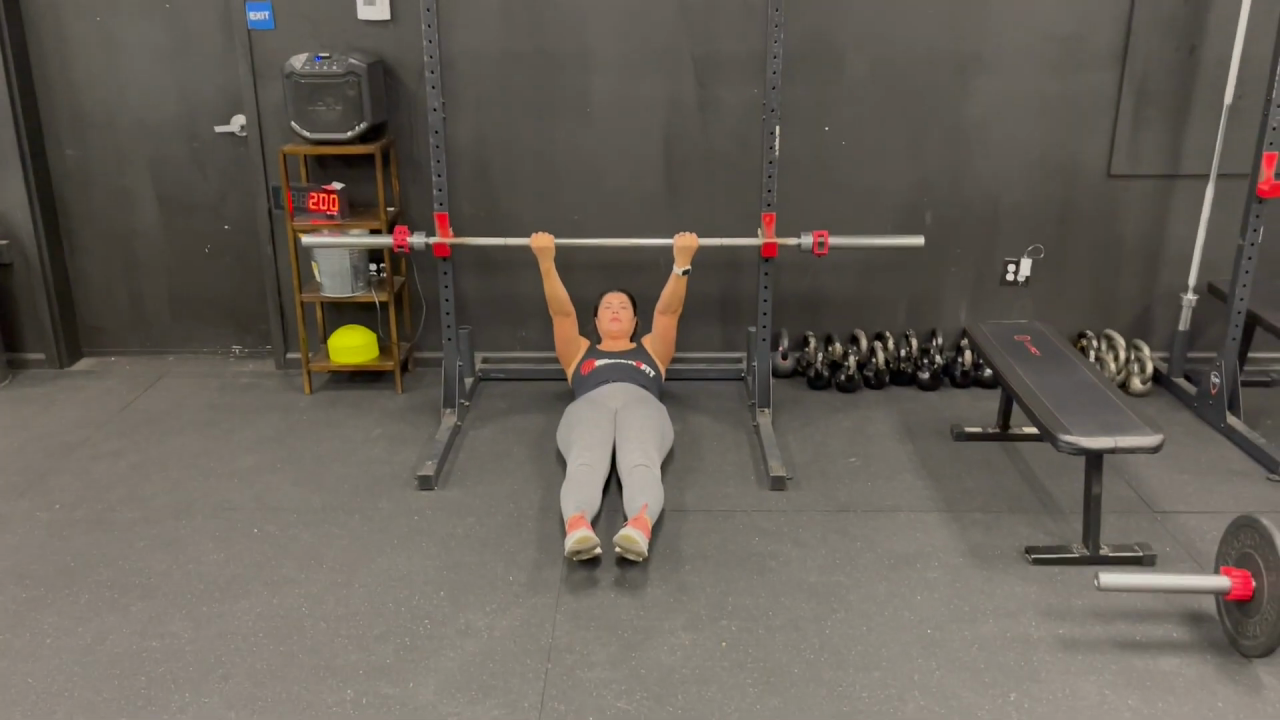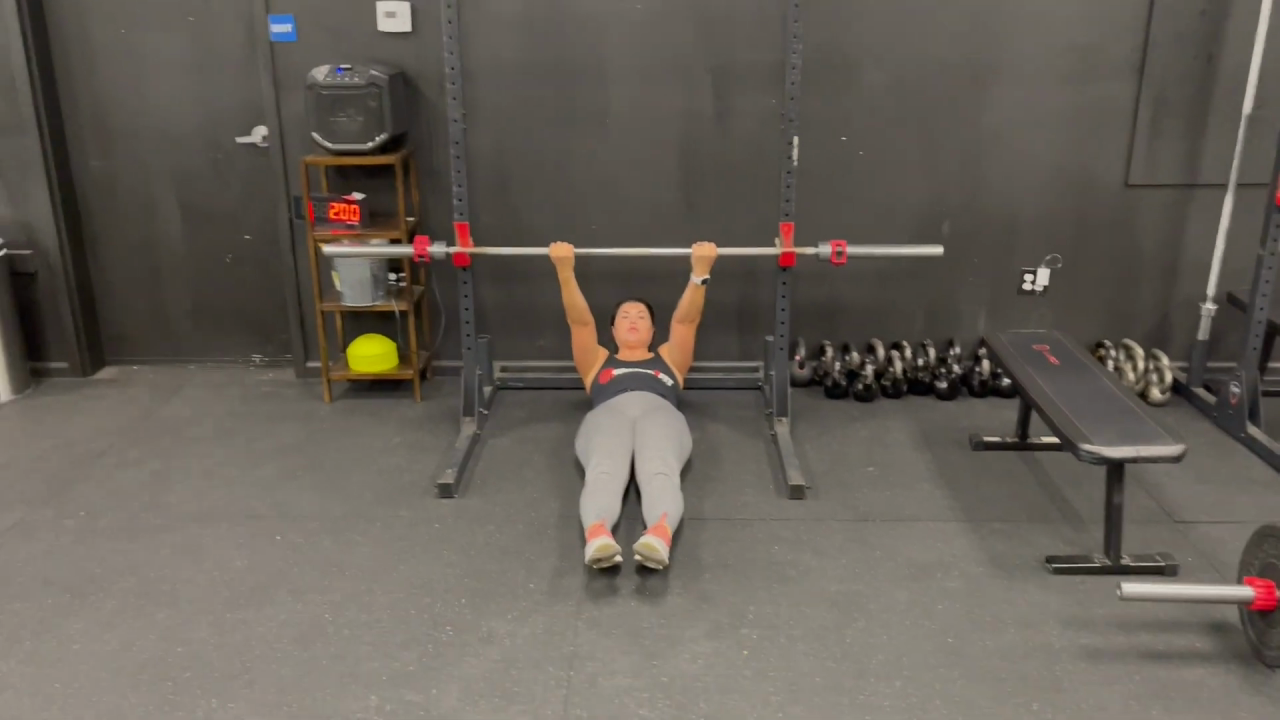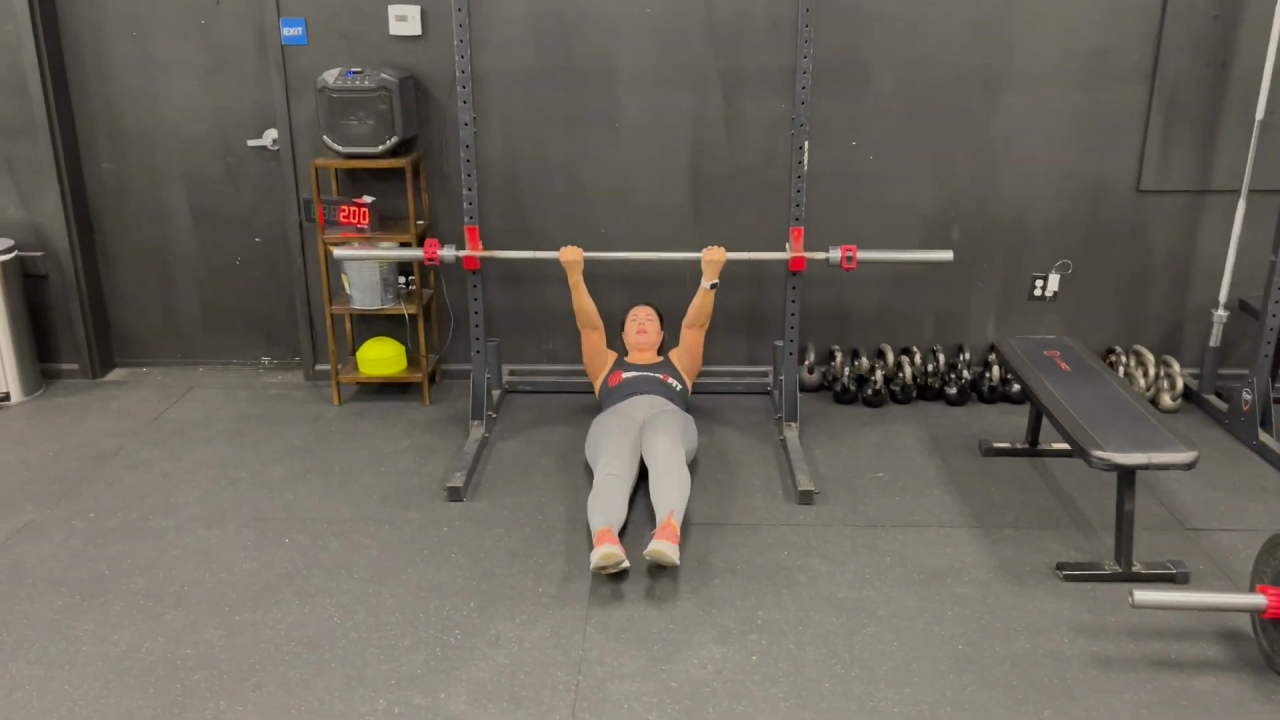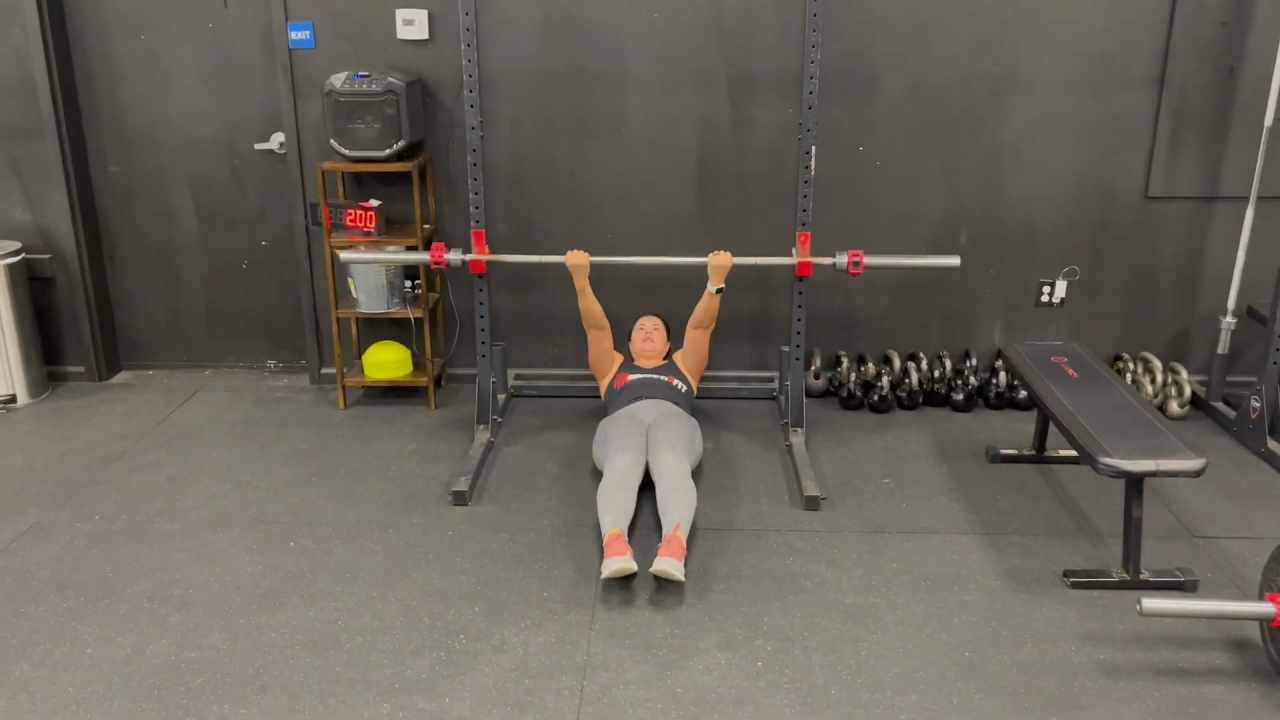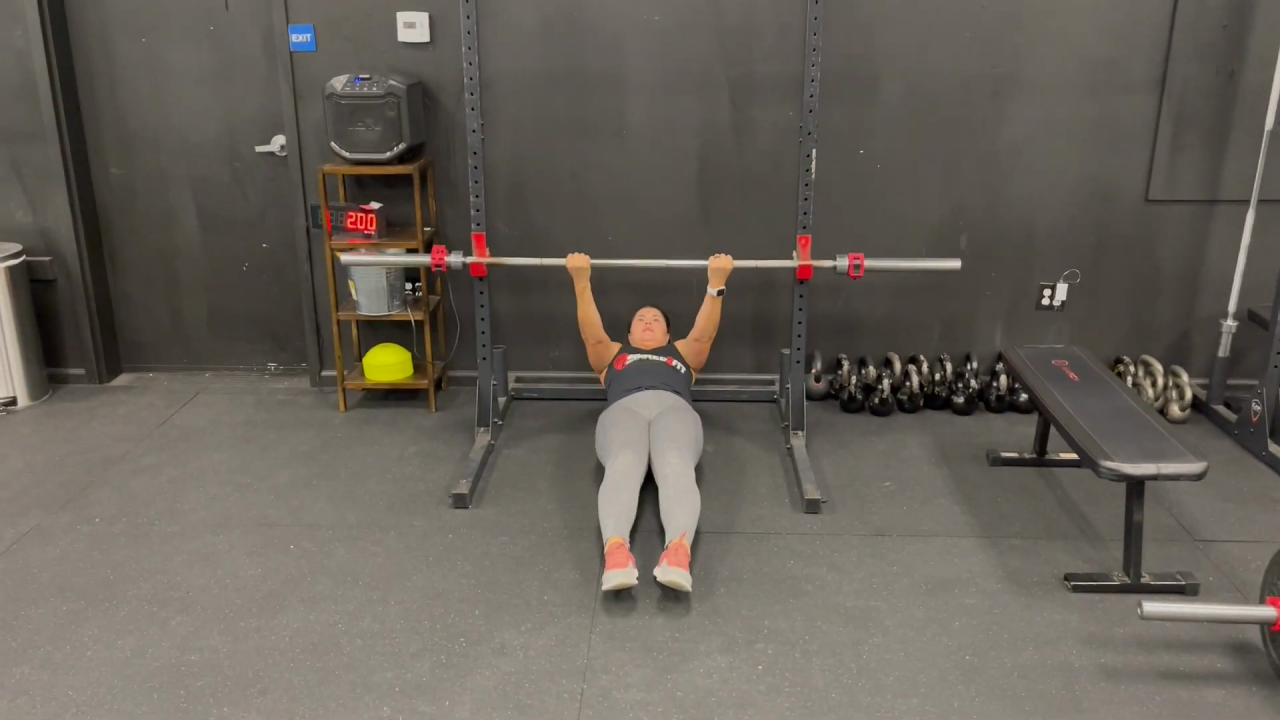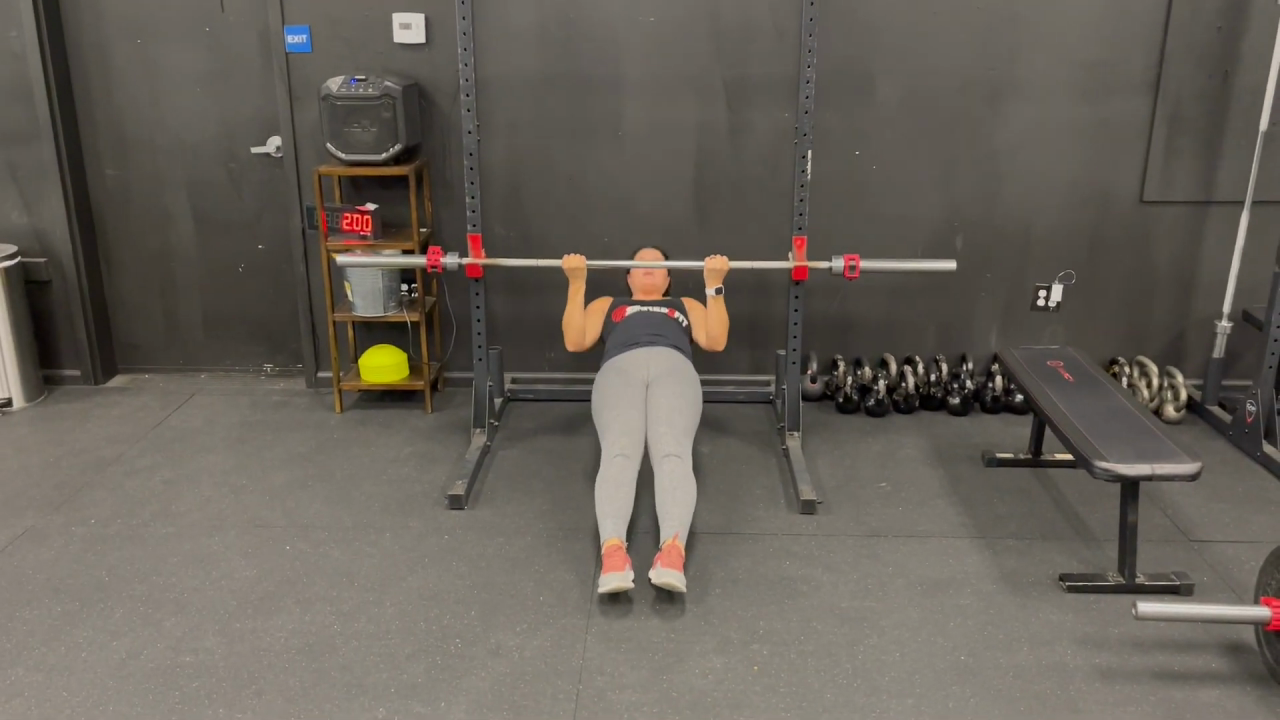
dt=0.5s
person 1, frame 1
left shoulder: (651, 350)
right shoulder: (580, 352)
left elbow: (668, 311)
right elbow: (561, 312)
left wrist: (682, 262)
right wrist: (545, 261)
left hip: (641, 404)
right hip: (589, 406)
left knee: (641, 463)
right knee: (584, 463)
left ankle: (639, 527)
right ankle: (576, 527)
person 1, frame 2
left shoulder: (669, 359)
right shoulder: (597, 361)
left elbow: (686, 320)
right elbow: (579, 321)
left wrist: (700, 271)
right wrist: (564, 269)
left hip: (660, 413)
right hip: (608, 414)
left knee: (660, 472)
right knee: (604, 471)
left ankle: (660, 536)
right ankle: (597, 536)
person 1, frame 3
left shoulder: (677, 363)
right shoulder: (607, 364)
left elbow: (696, 325)
right elbow: (589, 325)
left wrist: (710, 276)
right wrist: (574, 274)
left hip: (667, 415)
right hip: (616, 416)
left knee: (665, 451)
right knee: (612, 472)
left ankle: (668, 533)
right ankle: (604, 541)
person 1, frame 4
left shoulder: (683, 366)
right shoulder: (612, 367)
left elbow: (701, 326)
right elbow: (595, 326)
left wrist: (716, 281)
right wrist: (581, 279)
left hip: (673, 418)
right hip: (622, 420)
left knee: (672, 464)
right knee: (622, 465)
left ankle: (674, 545)
right ankle: (614, 544)
person 1, frame 5
left shoulder: (682, 352)
right shoulder: (613, 354)
left elbow: (703, 335)
right elbow: (592, 336)
left wrist: (716, 284)
right wrist: (581, 281)
left hip: (674, 407)
right hip: (624, 408)
left knee: (676, 466)
right knee: (622, 465)
left ankle: (678, 552)
right ankle: (616, 551)
person 1, frame 6
left shoulder: (685, 305)
right shoulder: (607, 305)
left elbow: (716, 340)
right elbow: (575, 341)
left wrist: (714, 285)
right wrist: (576, 282)
left hip: (673, 368)
right hip: (620, 369)
left knee: (673, 453)
right knee: (618, 452)
left ankle: (673, 552)
right ankle: (612, 552)
